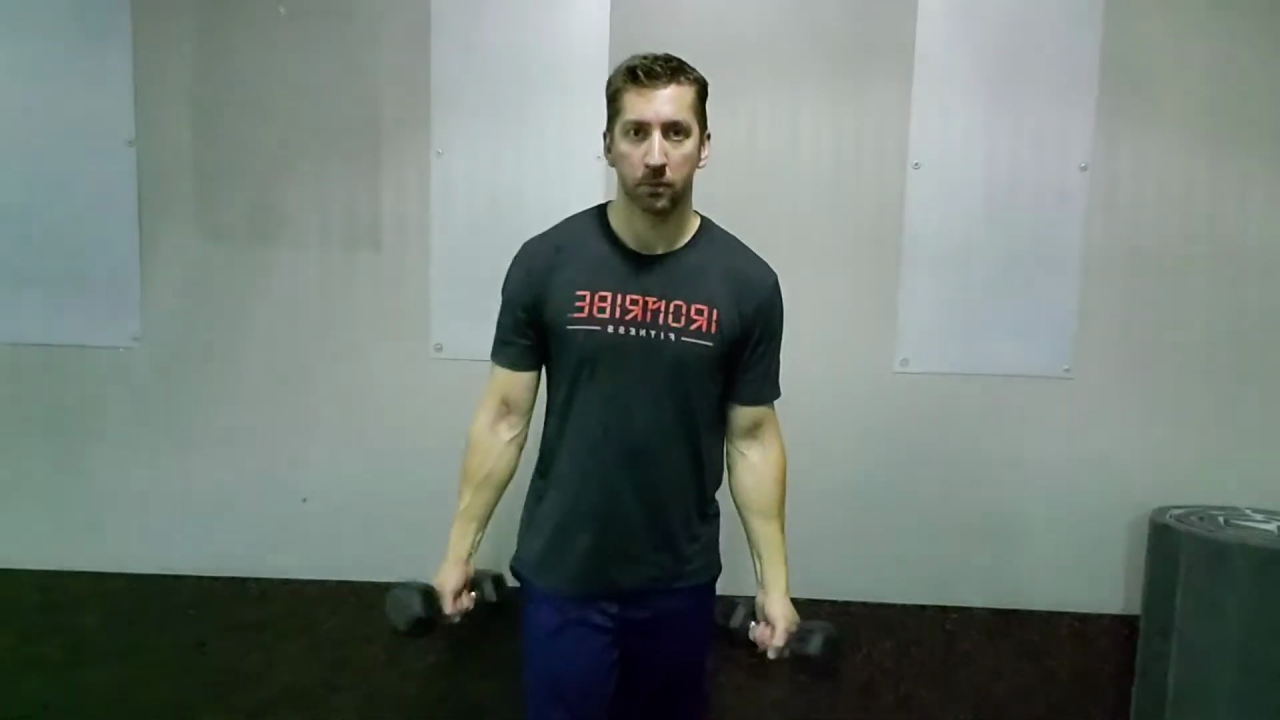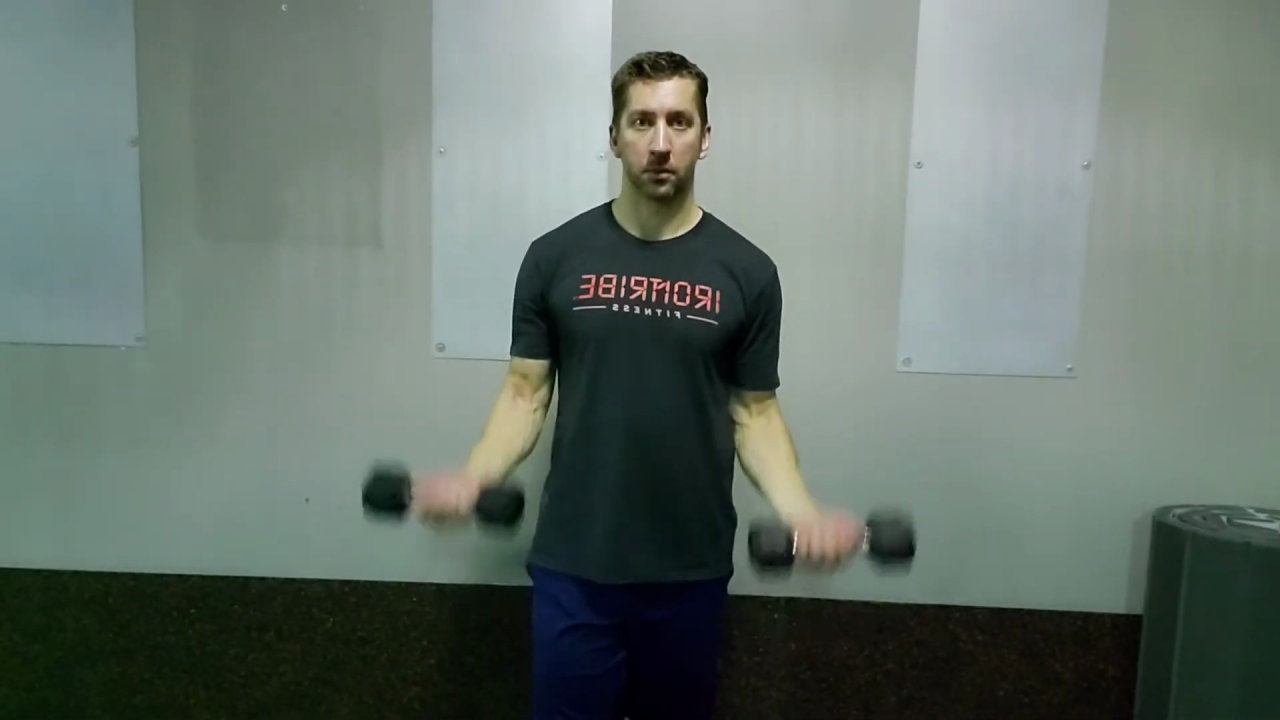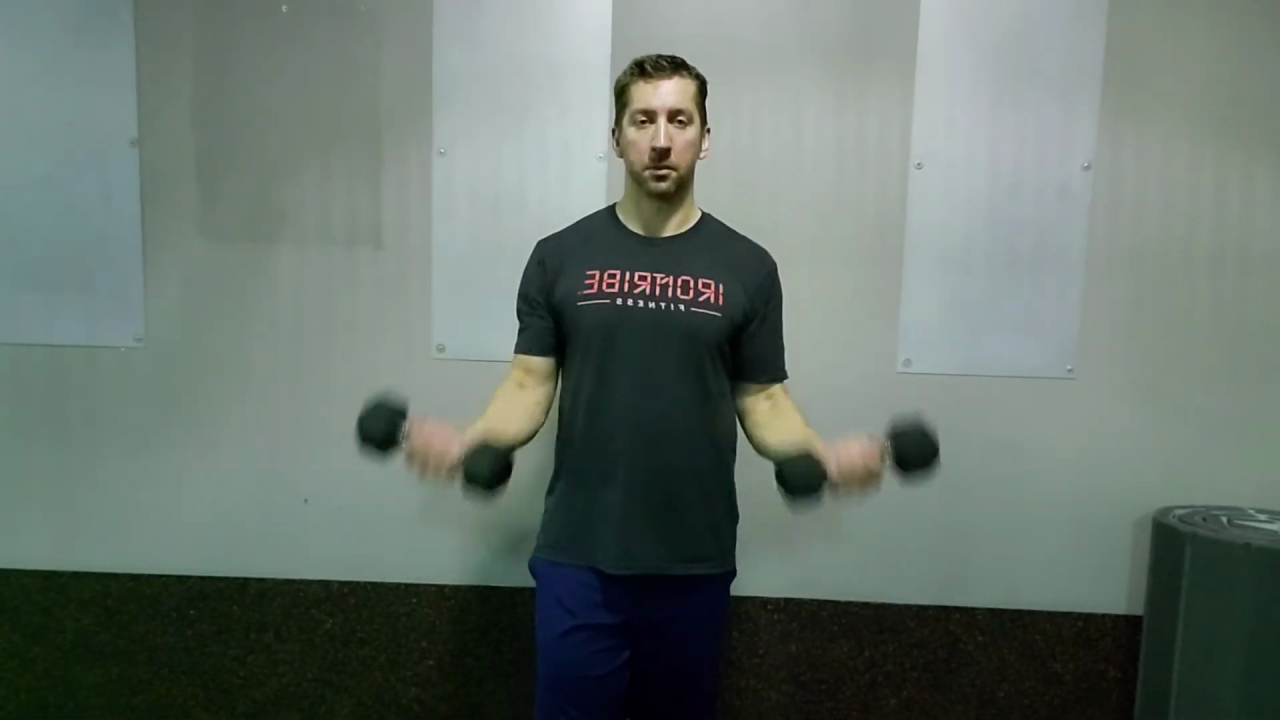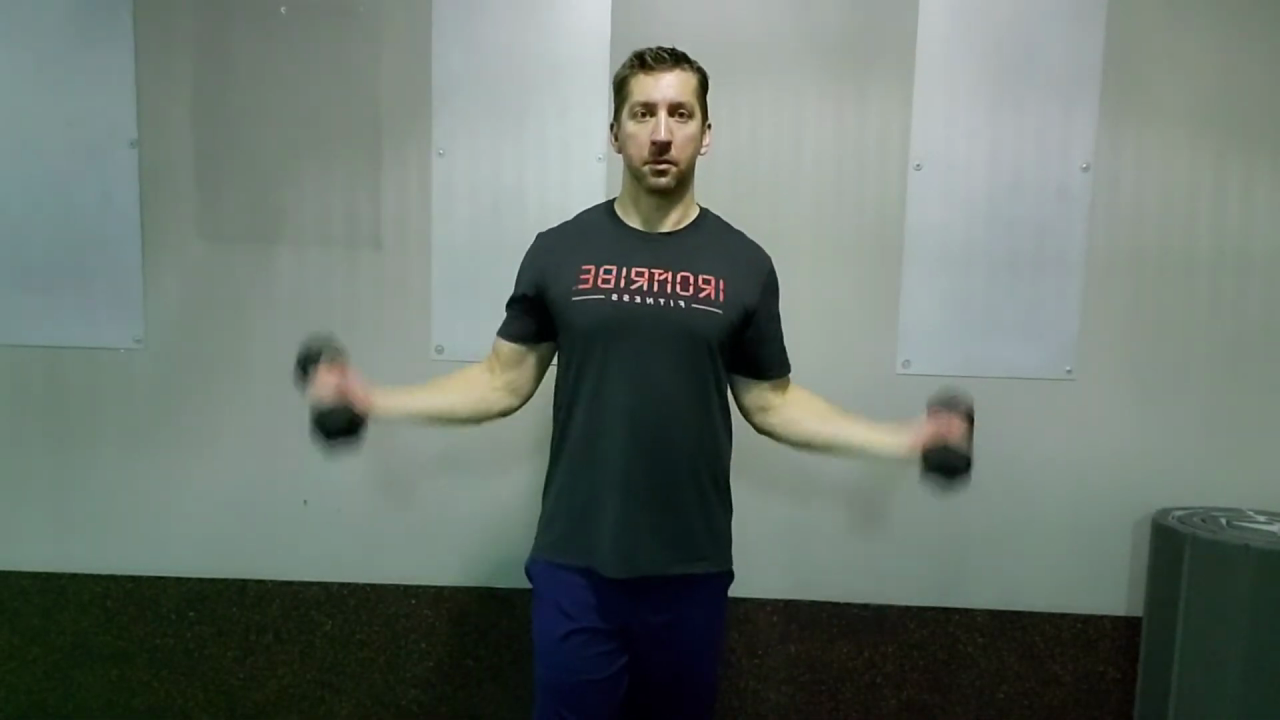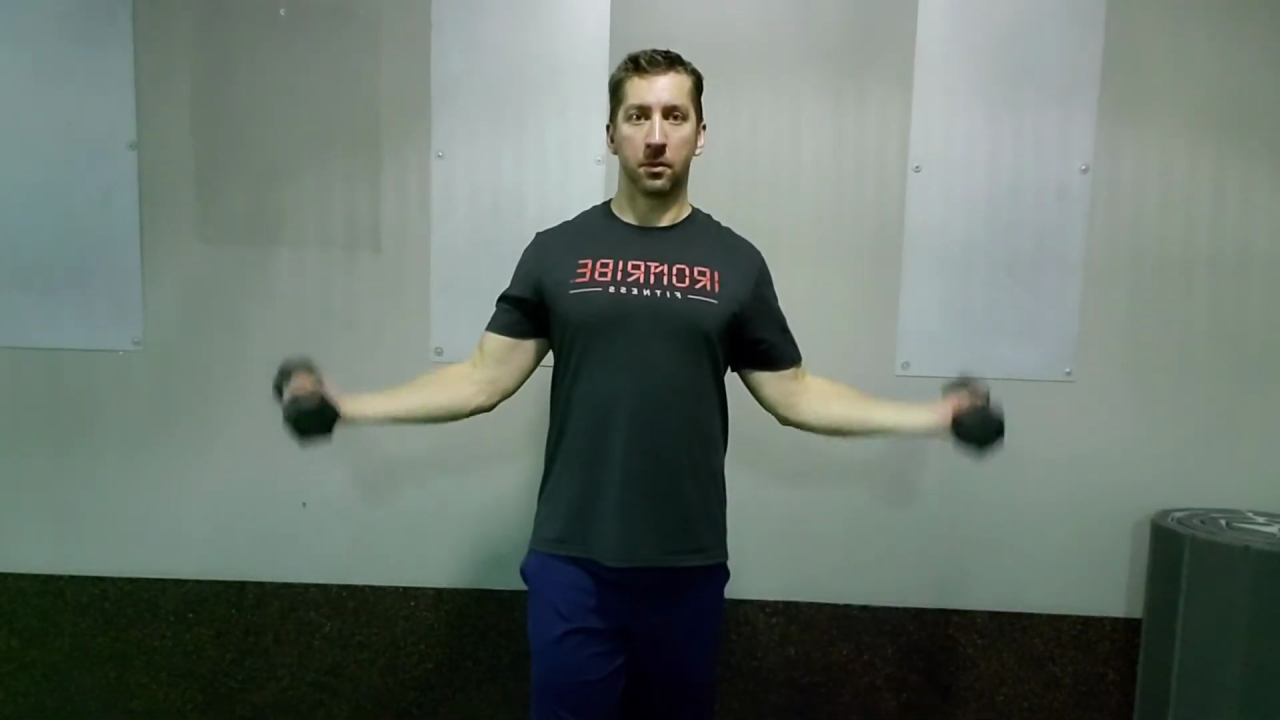
dt=1s
person 1, frame 1
left shoulder: (746, 282)
right shoulder: (545, 263)
left elbow: (752, 437)
right elbow: (504, 416)
left wrist: (774, 583)
right wrist: (459, 551)
left hip: (679, 579)
right hip: (562, 574)
person 1, frame 2
left shoulder: (746, 270)
right shoulder: (555, 256)
left elbow: (754, 411)
right elbow: (526, 393)
left wrist: (800, 510)
right wrist: (474, 478)
left hip: (691, 567)
right hip: (573, 563)
person 1, frame 3
left shoulder: (746, 266)
right shoulder: (560, 256)
left elbow: (761, 405)
right elbow: (528, 394)
left wrist: (821, 452)
right wrist: (470, 439)
left hip: (695, 560)
right hip: (579, 556)
person 1, frame 4
left shoulder: (744, 264)
right shoulder: (558, 251)
left elbow: (771, 404)
right elbow: (503, 381)
left wrist: (895, 439)
right wrist: (379, 400)
left hip: (691, 563)
right hip: (575, 560)
person 1, frame 5
left shoulder: (737, 261)
right shoulder: (556, 252)
left elbow: (793, 394)
right elbow: (484, 379)
left wrist: (925, 415)
right wrist: (351, 405)
left hip: (688, 559)
right hip: (572, 556)
